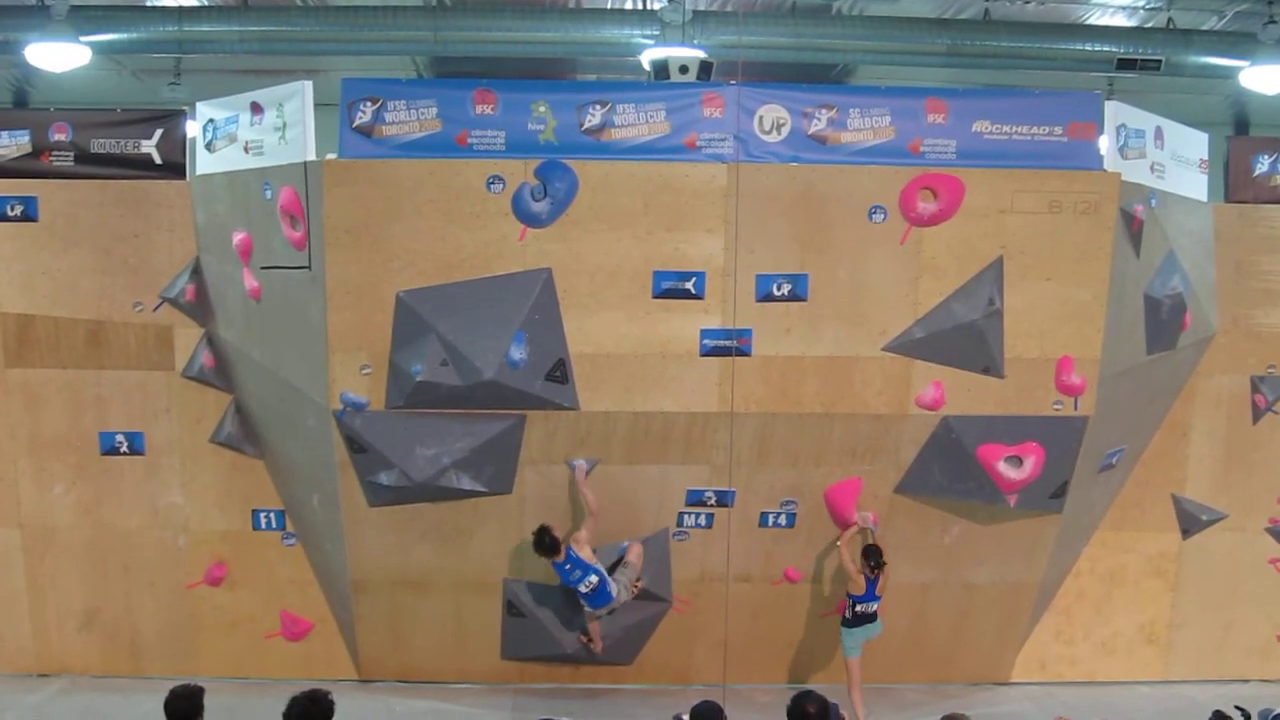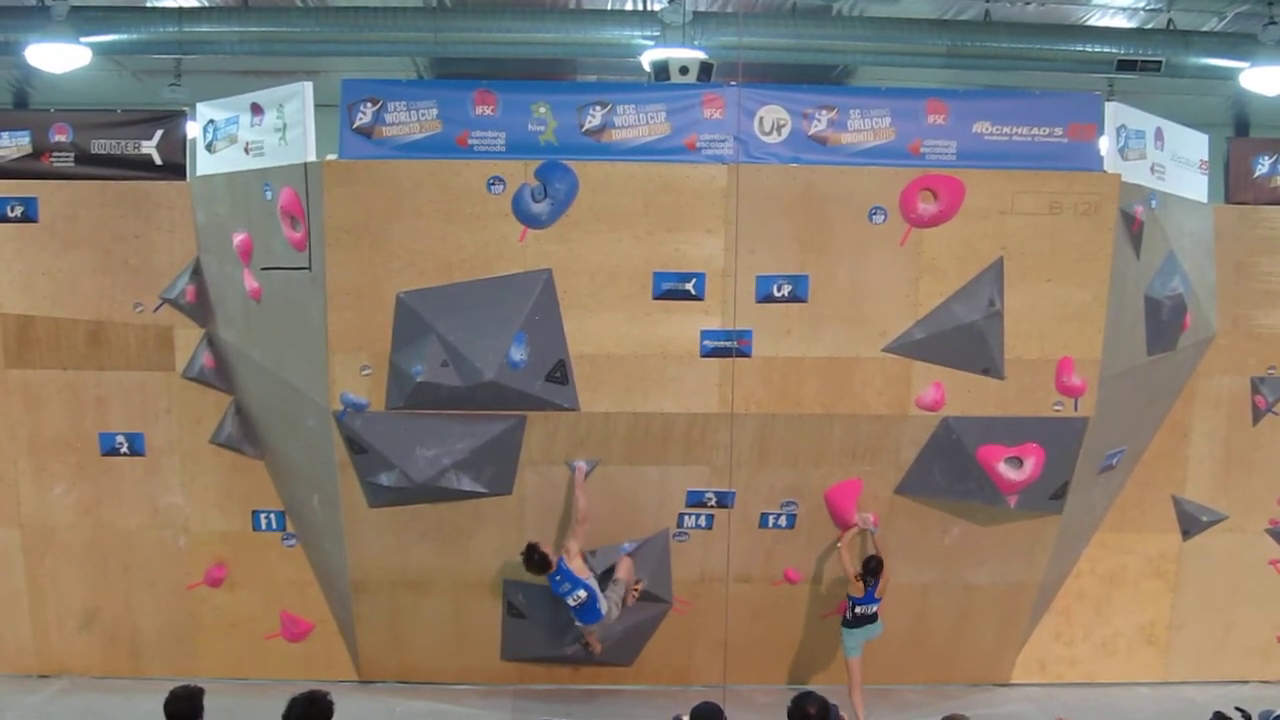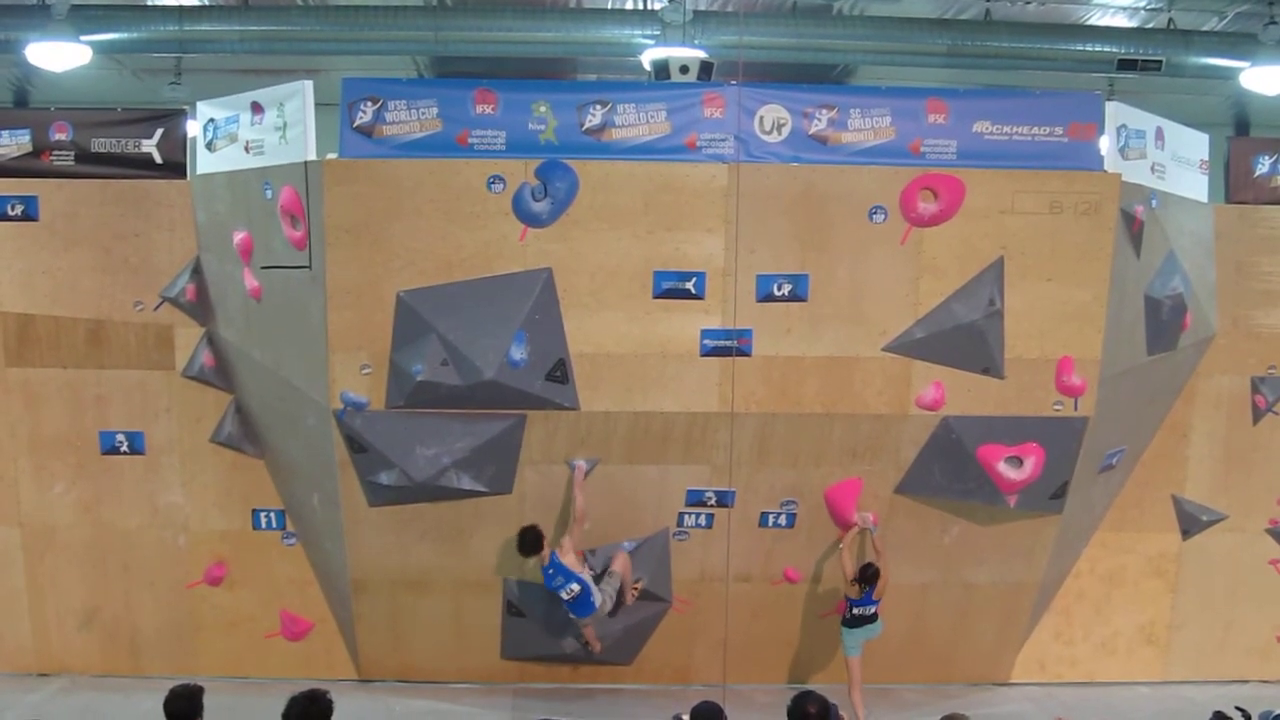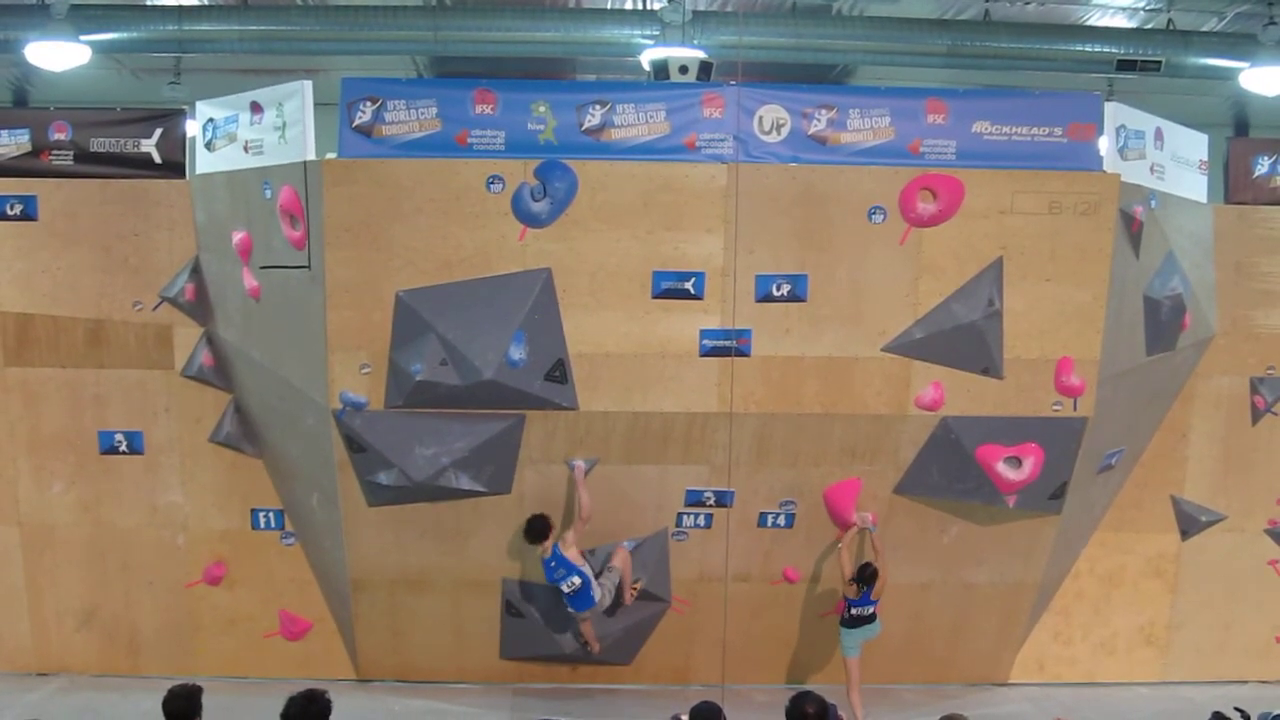
dt=0.3s
person 1, frame 1
left shoulder: (856, 578)
right shoulder: (882, 579)
left elbow: (842, 544)
right elbow: (877, 553)
left wrist: (858, 526)
right wrist: (870, 530)
left hip: (852, 632)
right hip: (874, 628)
left knee: (854, 682)
person 1, frame 2
left shoulder: (855, 581)
right shoulder: (882, 582)
left elbow: (842, 546)
right elbow: (880, 555)
left wrist: (858, 527)
right wrist: (871, 531)
left hip: (853, 633)
right hip: (874, 628)
left knee: (855, 682)
person 1, frame 3
left shoulder: (851, 584)
right shoulder: (881, 584)
left elbow: (844, 547)
right elbow: (880, 554)
left wrist: (858, 526)
right wrist: (871, 530)
left hip: (852, 633)
right hip: (874, 628)
left knee: (855, 682)
person 1, frame 4
left shoulder: (849, 583)
right shoulder: (879, 584)
left elbow: (843, 547)
right elbow: (879, 553)
left wrist: (857, 527)
right wrist: (870, 529)
left hip: (851, 633)
right hip: (872, 628)
left knee: (853, 683)
person 2, frame 1
left shoulder: (555, 565)
right shoulder: (578, 545)
right elbow: (593, 511)
right wrist: (580, 481)
left hip: (595, 609)
right hip: (616, 594)
left knee: (591, 616)
right knee: (635, 547)
left ankle: (596, 644)
right ankle: (630, 589)
person 2, frame 2
left shoulder: (551, 580)
right shoulder: (569, 559)
right elbow: (580, 519)
right wrist: (578, 481)
left hip: (586, 623)
right hip: (608, 612)
right knee: (625, 561)
left ankle: (595, 647)
right ankle: (630, 596)
person 2, frame 3
left shoulder: (545, 570)
right shoulder: (563, 551)
right elbow: (579, 517)
right wrist: (578, 481)
left hip: (580, 614)
right hip: (600, 603)
right knee: (621, 555)
left ankle: (595, 645)
right ankle: (629, 594)
person 2, frame 4
left shoulder: (545, 562)
right shoulder: (565, 546)
right elbow: (584, 516)
right wrist: (579, 480)
left hip: (578, 608)
right hip: (599, 598)
left knee: (583, 618)
right knee: (622, 551)
left ankle: (594, 646)
right ankle: (628, 594)
